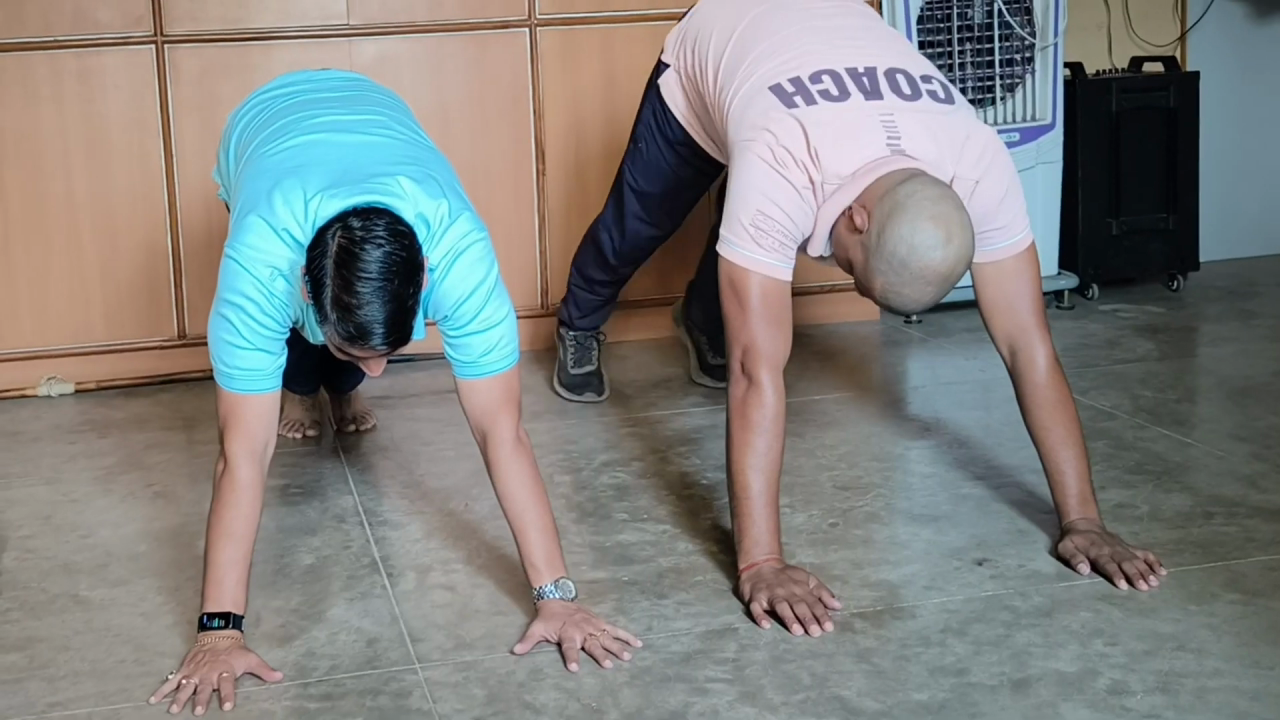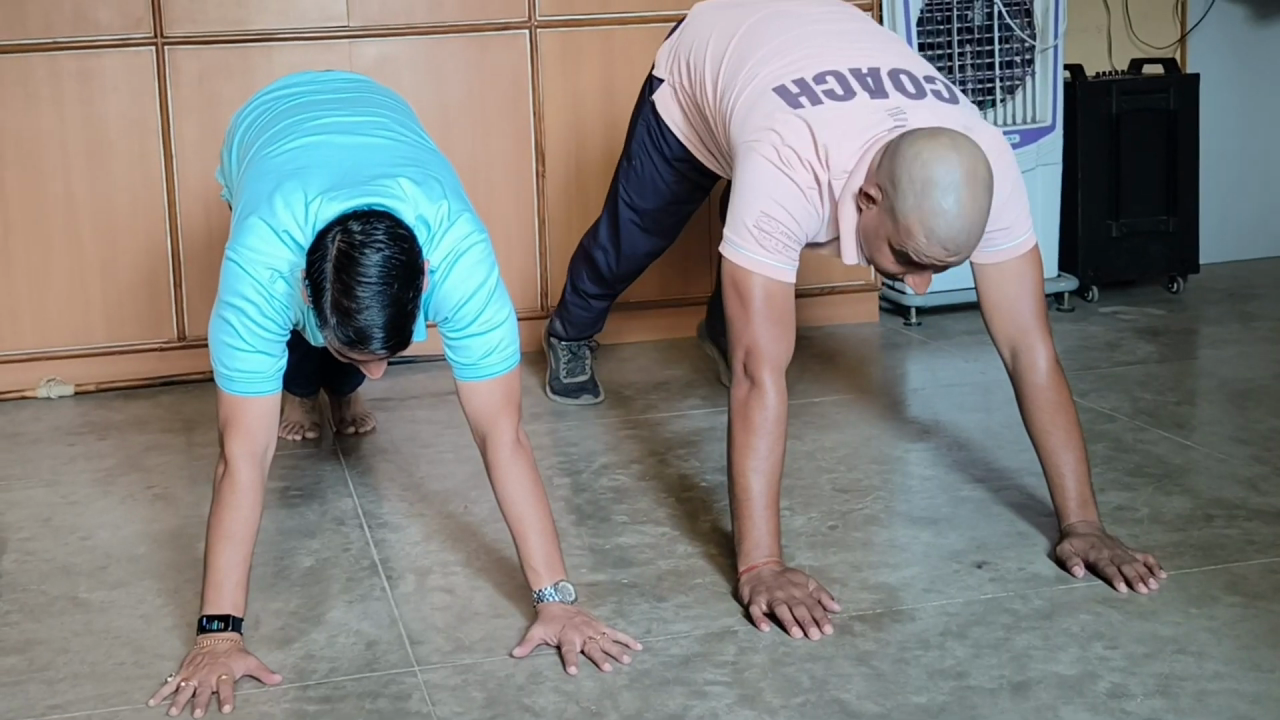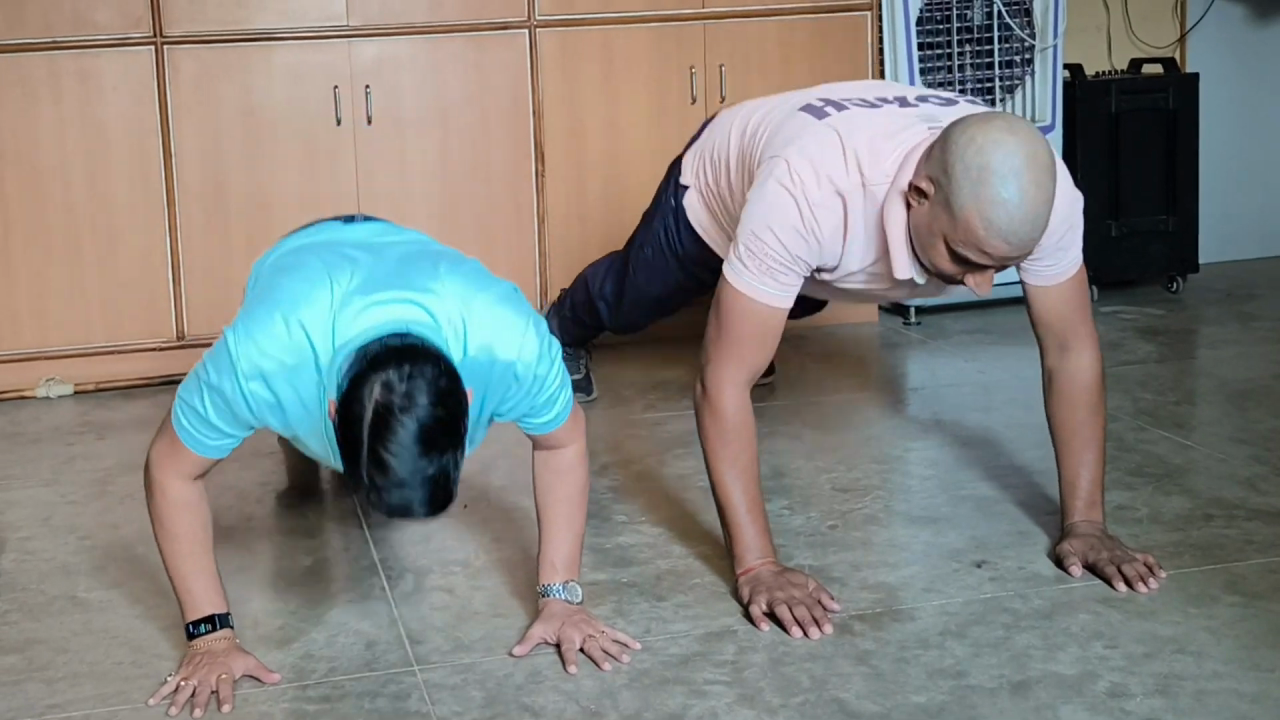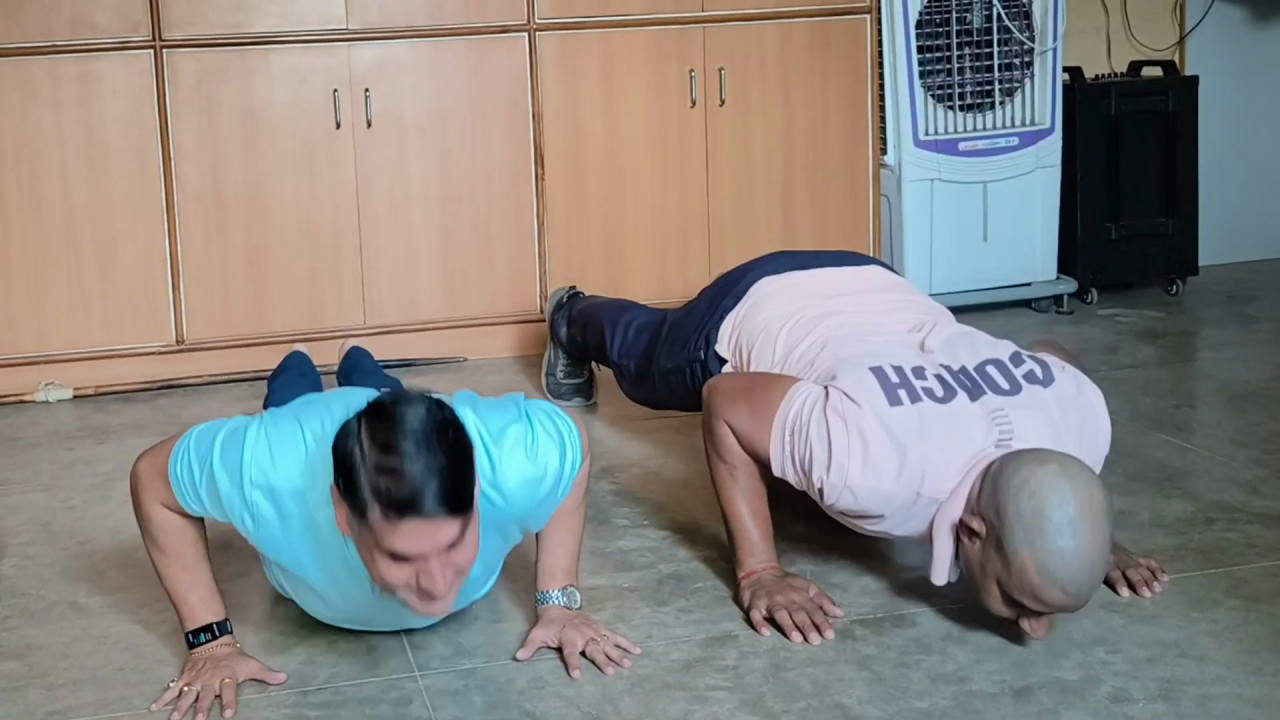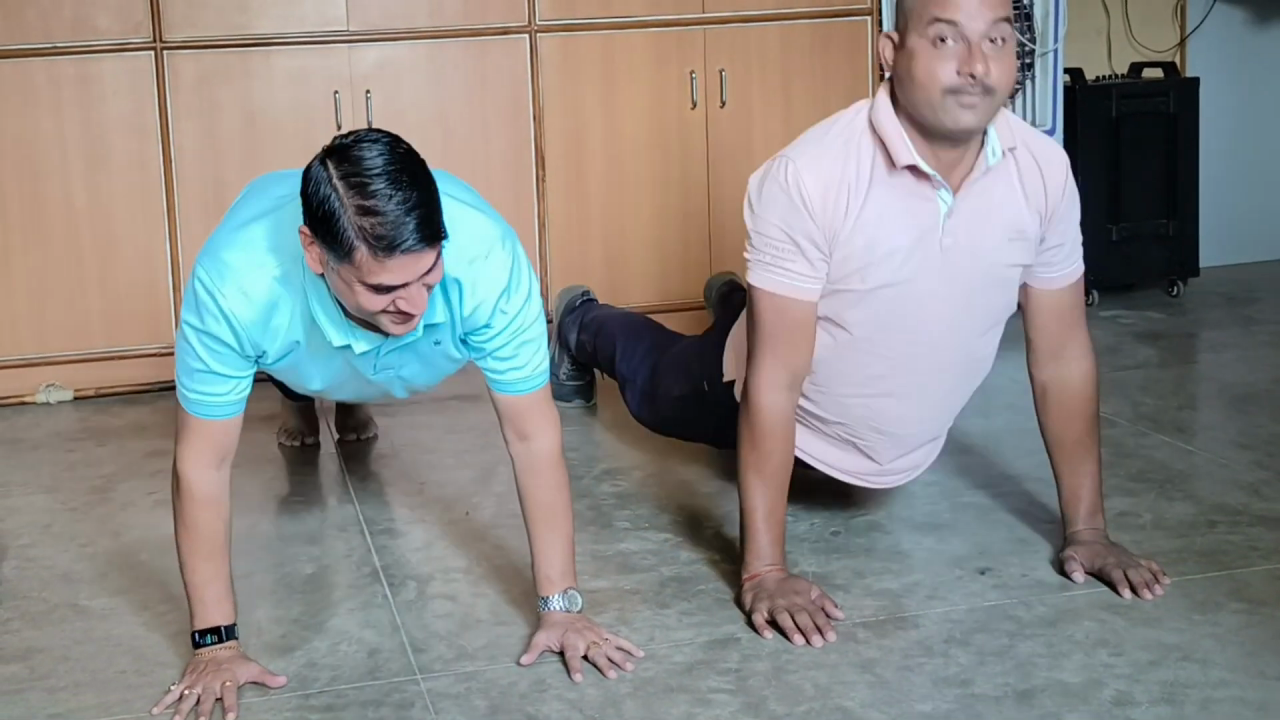
dt=0.5s
person 1, frame 1
left shoulder: (980, 166)
right shoulder: (782, 173)
left elbow: (1027, 344)
right elbow: (759, 372)
left wrist: (1083, 520)
right wrist: (760, 563)
left knee: (737, 245)
right knee: (636, 225)
left ankle: (704, 323)
right ankle: (581, 323)
person 1, frame 2
left shoulder: (985, 164)
right shoulder: (790, 171)
left elbow: (1029, 349)
right elbow: (762, 375)
left wrist: (1081, 523)
right wrist: (760, 564)
left knee: (764, 262)
right knee: (629, 240)
left ankle: (723, 329)
right ankle: (570, 336)
person 1, frame 3
left shoulder: (1041, 186)
right shoulder: (811, 189)
left elbow: (1071, 347)
right elbow: (724, 383)
left wrist: (1084, 522)
right wrist: (756, 566)
right hip: (719, 186)
left knee: (781, 304)
right knee: (630, 299)
left ankle: (742, 322)
right ankle: (566, 331)
person 1, frame 4
left shoulder: (1085, 421)
right shoulder: (873, 468)
right elbow: (720, 405)
left wrist: (1092, 548)
right wrist: (759, 571)
right hip: (758, 310)
right knee: (643, 359)
right ankle: (573, 319)
person 1, frame 5
left shoulder: (1043, 173)
right shoulder: (806, 179)
left elbow: (1063, 358)
right elbow: (771, 381)
left wrist: (1086, 528)
right wrist: (763, 572)
right hip: (774, 407)
right knee: (655, 390)
right ankle: (582, 328)
person 2, frame 1
left shoulder: (460, 254)
right shoulder: (261, 264)
left elbow: (500, 430)
right elbow: (244, 454)
left wrist: (556, 594)
right wrist: (220, 629)
left knee: (348, 363)
right knee: (298, 360)
left ankle: (340, 391)
right ankle: (299, 388)
person 2, frame 2
left shoulder: (459, 253)
right shoulder: (262, 262)
left elbow: (501, 432)
right elbow: (244, 455)
left wrist: (555, 598)
right wrist: (219, 631)
left knee: (348, 366)
right knee: (299, 363)
left ankle: (341, 393)
right ankle: (298, 390)
person 2, frame 3
left shoulder: (511, 341)
right shoulder: (260, 355)
left elbow: (564, 441)
right elbow: (170, 470)
left wrist: (561, 595)
right wrist: (210, 631)
right ankle: (294, 427)
person 2, frame 4
left shoulder: (520, 455)
right shoulder: (268, 473)
left elbow: (574, 449)
right elbow: (150, 479)
left wrist: (557, 599)
right wrist: (210, 634)
left ankle: (357, 374)
right ankle: (293, 384)
person 2, frame 5
left shoulder: (484, 250)
right shoulder: (236, 276)
left elbow: (533, 435)
right elbow: (201, 467)
left wrist: (561, 605)
right wrist: (215, 641)
left ankle: (355, 405)
right ankle: (299, 406)
